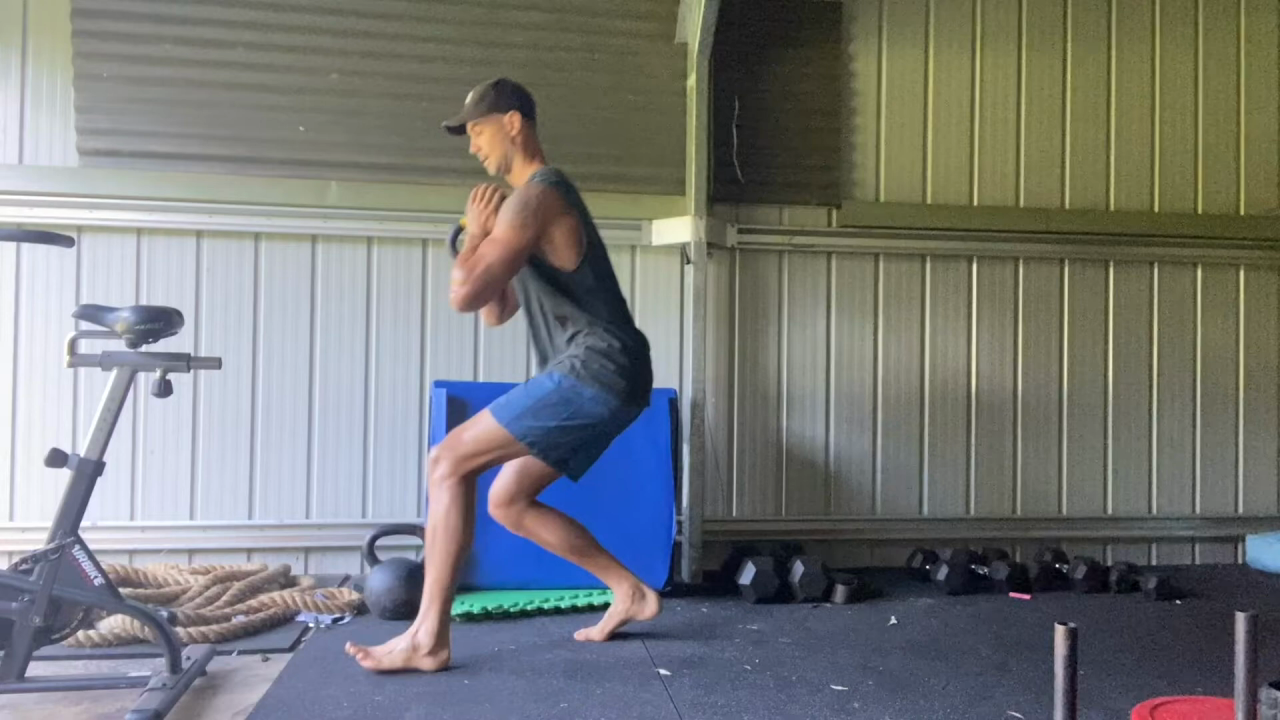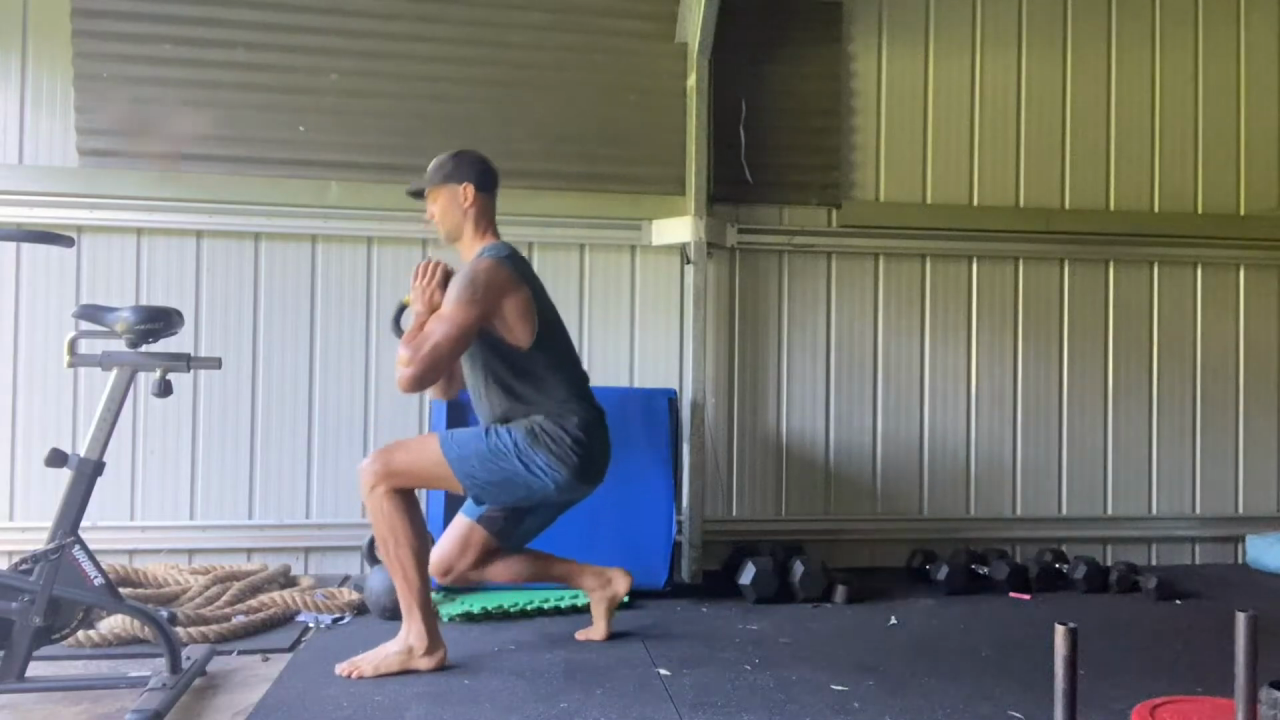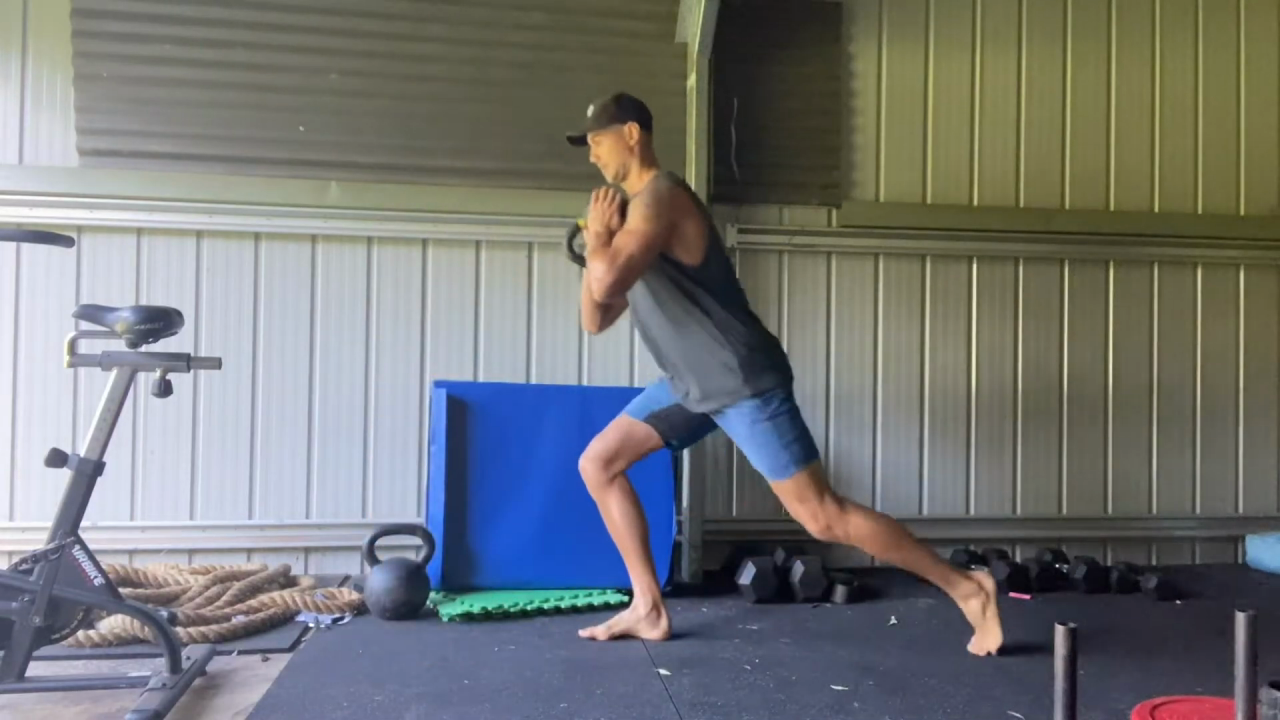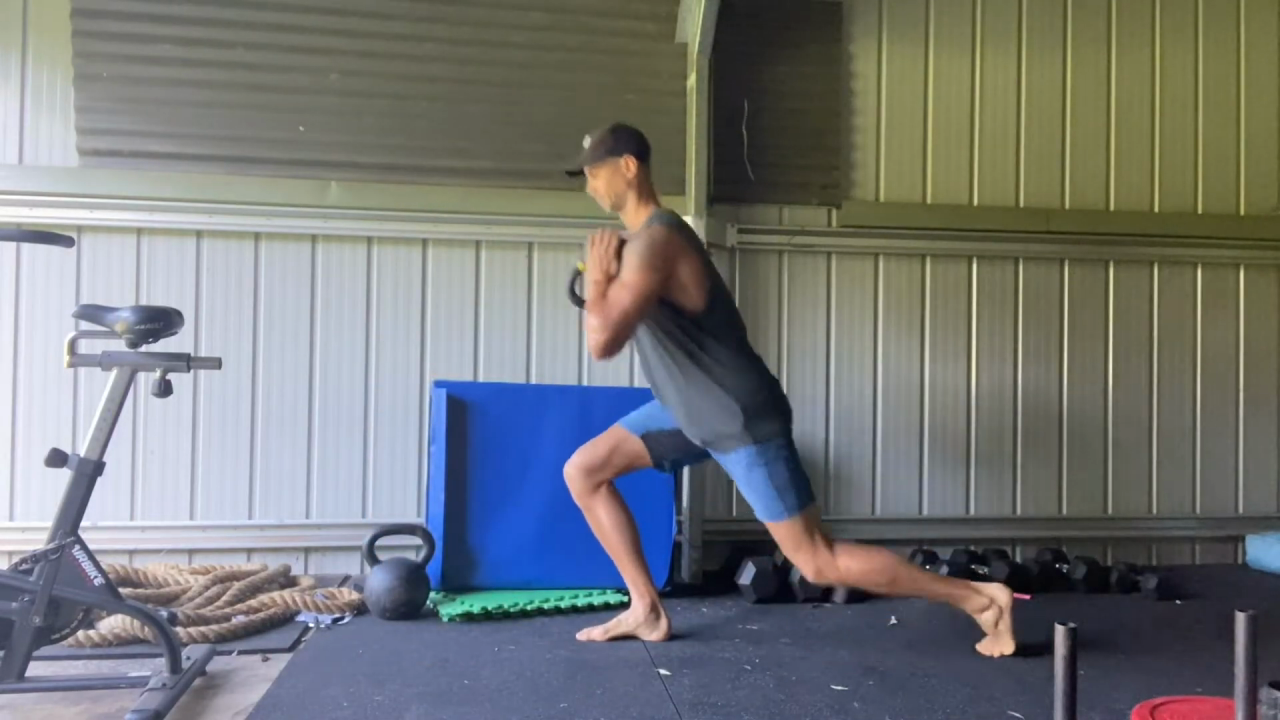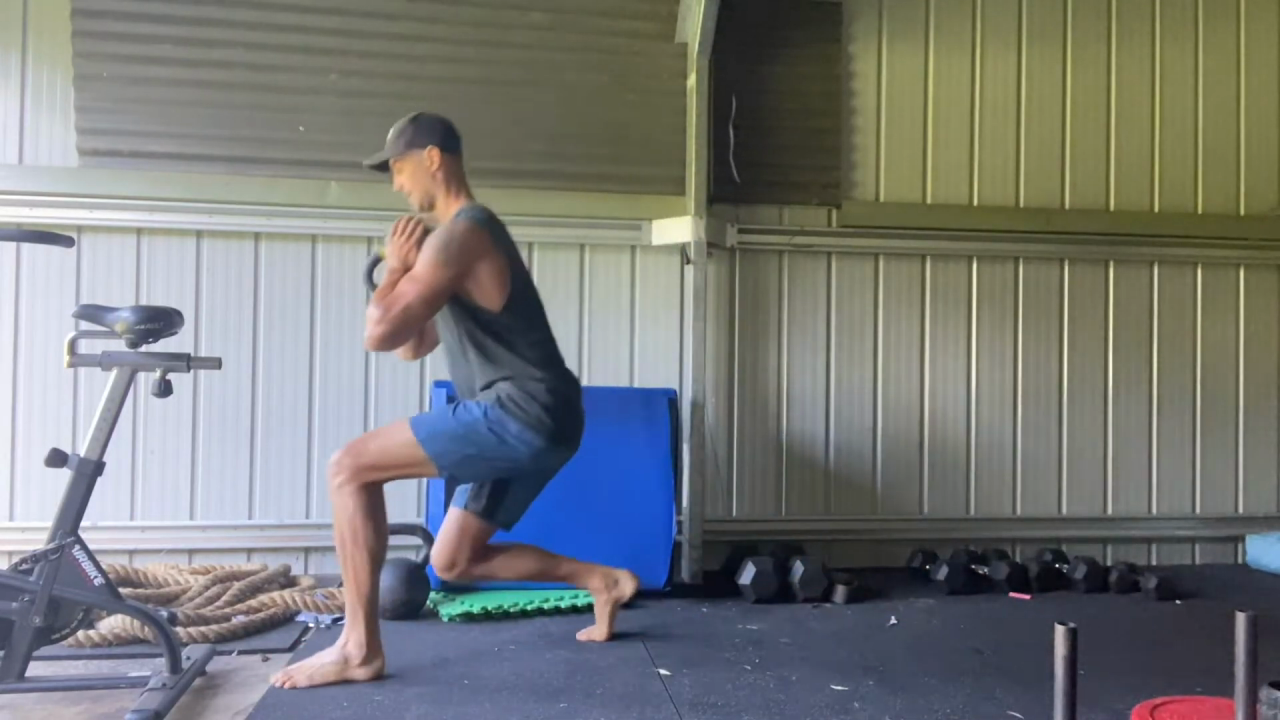
dt=1s
person 1, frame 1
left shoulder: (536, 196)
right shoulder: (532, 200)
left elbow: (463, 295)
right elbow: (496, 311)
left wrist: (477, 233)
right wrist: (485, 237)
left hip: (597, 372)
right hip: (599, 380)
left knee: (448, 460)
right knee: (507, 502)
left ankle: (427, 638)
right ankle: (630, 591)
person 1, frame 2
left shoulder: (483, 273)
right shoulder: (486, 271)
left elbow: (411, 375)
right elbow: (446, 385)
left wrist: (421, 312)
right wrist: (431, 316)
left hip: (553, 444)
right hip: (553, 449)
left knee: (381, 470)
right knee: (449, 564)
left ankle: (419, 640)
right ankle: (598, 581)
person 1, frame 3
left shoulder: (658, 196)
right shoulder: (637, 211)
left elbow: (607, 285)
right elbow: (595, 318)
left wrist: (599, 238)
right wrist: (598, 245)
left hip: (741, 377)
right hip: (693, 378)
left knee: (823, 517)
right knee: (599, 464)
left ankle: (970, 588)
right ankle: (648, 610)
person 1, frame 4
left shoulder: (653, 241)
right shoulder: (643, 241)
left elbow: (601, 340)
right elbow: (608, 344)
left wrist: (598, 279)
right wrist: (601, 287)
left hip: (742, 416)
right hip: (693, 409)
left knee: (818, 561)
right knee: (583, 471)
left ankle: (979, 600)
right ankle: (647, 609)
person 1, frame 5
left shoulder: (460, 235)
right shoulder: (459, 236)
left elbow: (381, 333)
right elbow: (415, 345)
left wrist: (396, 269)
right wrist: (408, 272)
left hip: (525, 415)
right hip: (529, 422)
left knee: (350, 464)
right knee: (453, 559)
left ankle: (358, 648)
right ankle: (603, 580)
